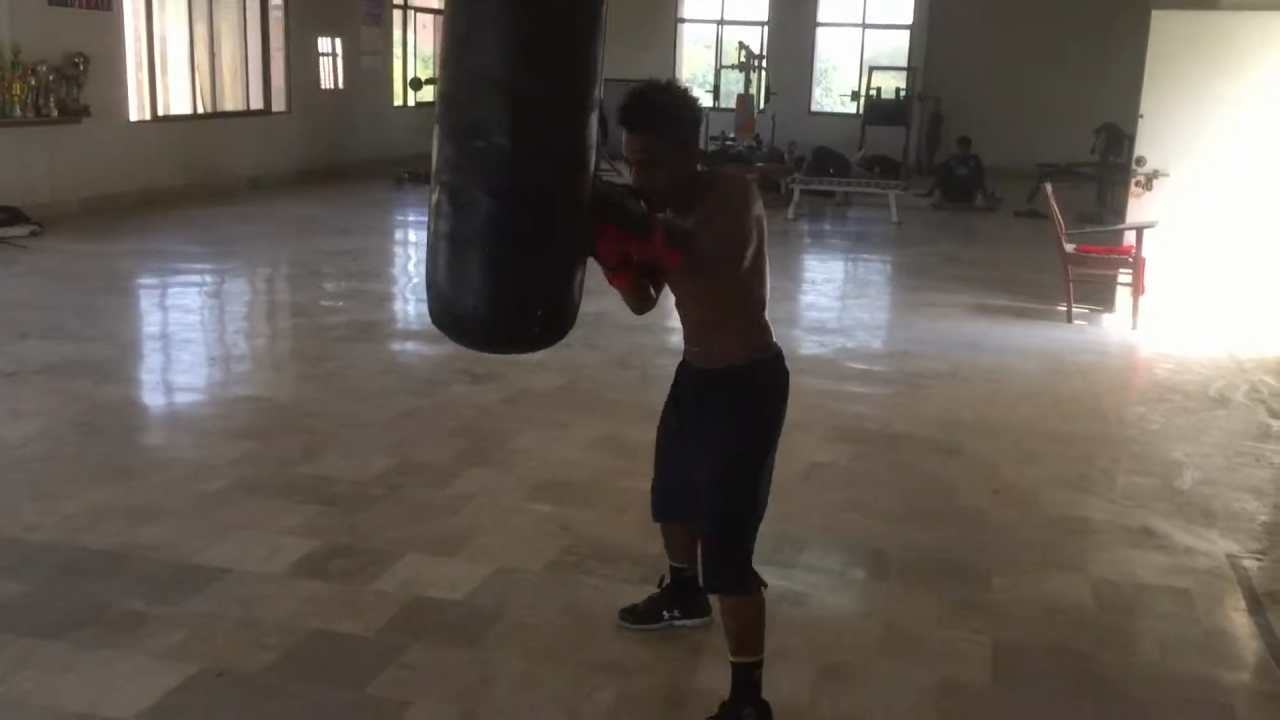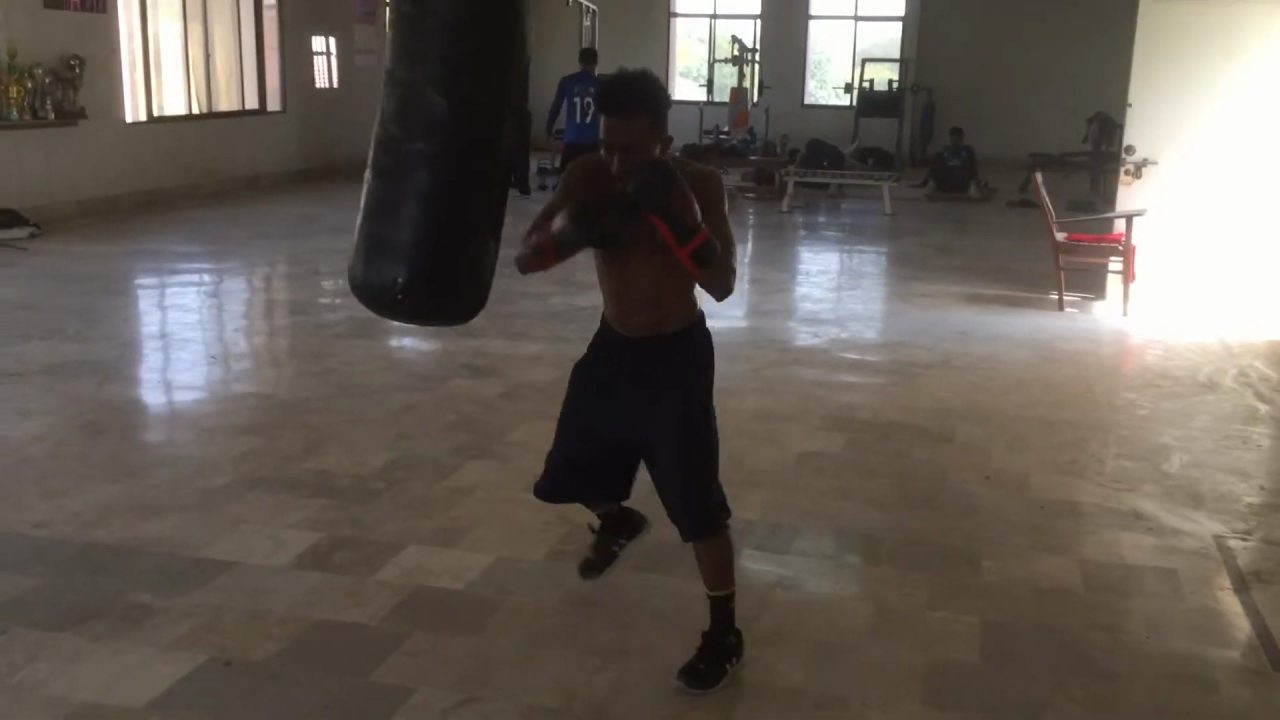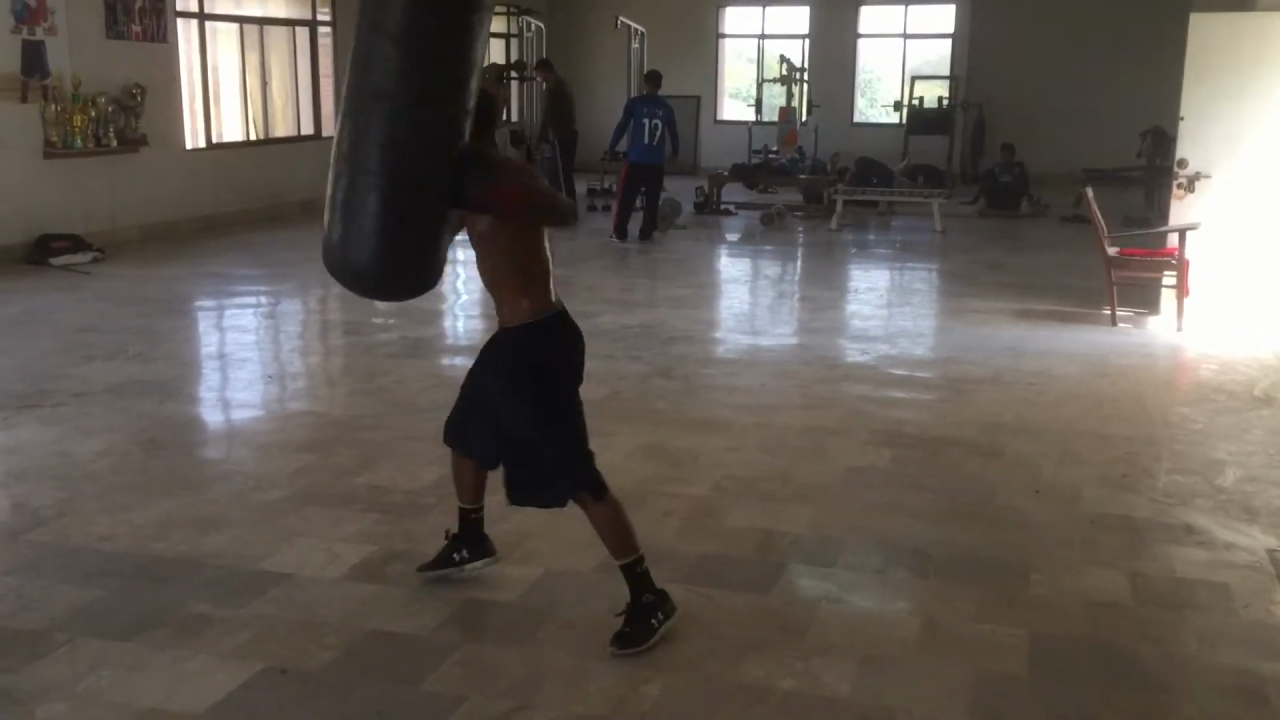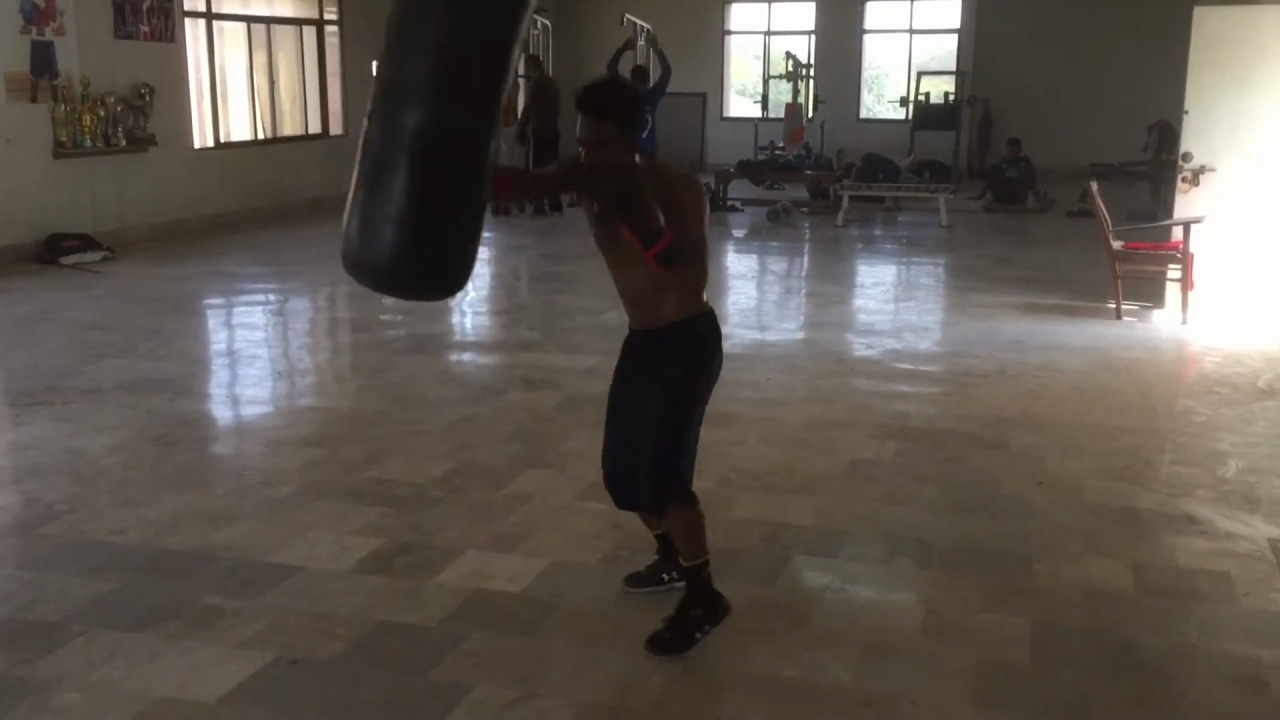
dt=1s
person 1, frame 1
left shoulder: (732, 195)
right shoulder: (658, 205)
left elbow: (722, 270)
right elbow: (640, 303)
left wrist: (634, 224)
right wrist: (614, 243)
left hip: (749, 383)
right hip: (695, 374)
left knee: (726, 545)
right knee: (674, 494)
right ankle: (682, 594)
person 1, frame 2
left shoulder: (699, 184)
right shoulder: (587, 177)
left elbow: (722, 284)
right elbow: (524, 259)
left wrist: (681, 216)
right wrist: (570, 236)
left hip: (680, 353)
right hip: (613, 345)
left knee: (694, 499)
right knee: (573, 471)
left ankle: (724, 633)
right ankle: (615, 522)
person 1, frame 3
left shoulder: (510, 176)
right shoulder: (474, 182)
left elbow: (563, 212)
left wrist: (487, 193)
left hip: (541, 344)
right hip: (511, 338)
left knee: (572, 474)
right knee: (466, 433)
left ankle: (647, 597)
right ankle: (471, 539)
person 1, frame 4
left shoulder: (679, 189)
right shoulder: (590, 179)
left elbow: (694, 279)
right elbow: (522, 184)
left wrist: (648, 226)
left hip: (688, 341)
right hip: (642, 341)
left knee: (663, 474)
right knee: (629, 471)
left ankle: (703, 598)
right ankle: (675, 559)
